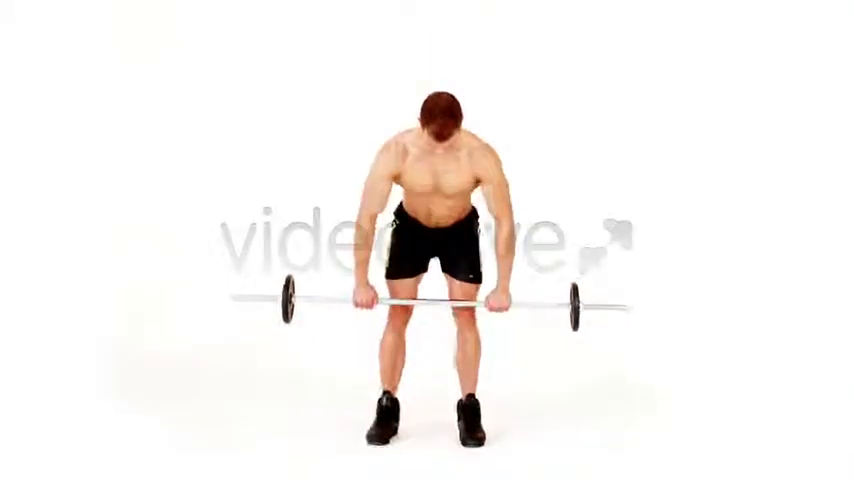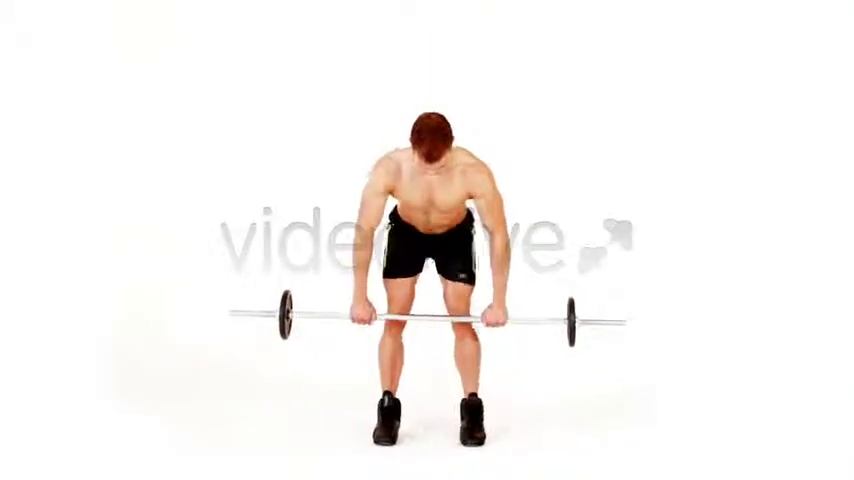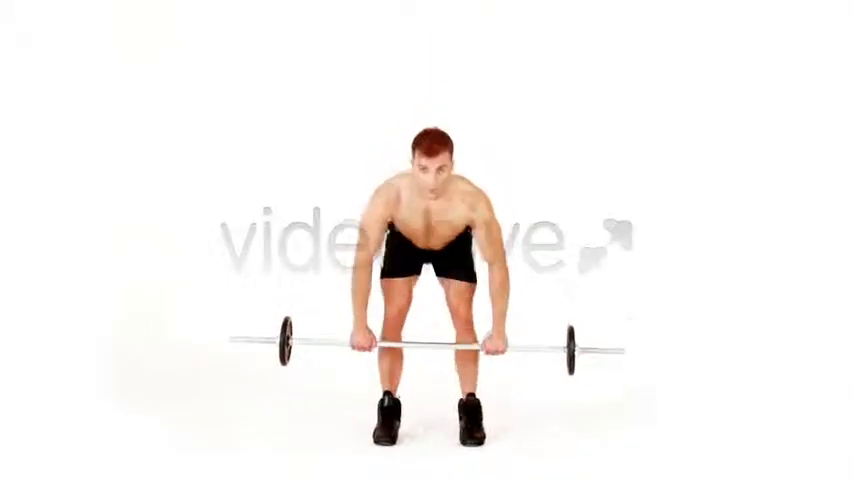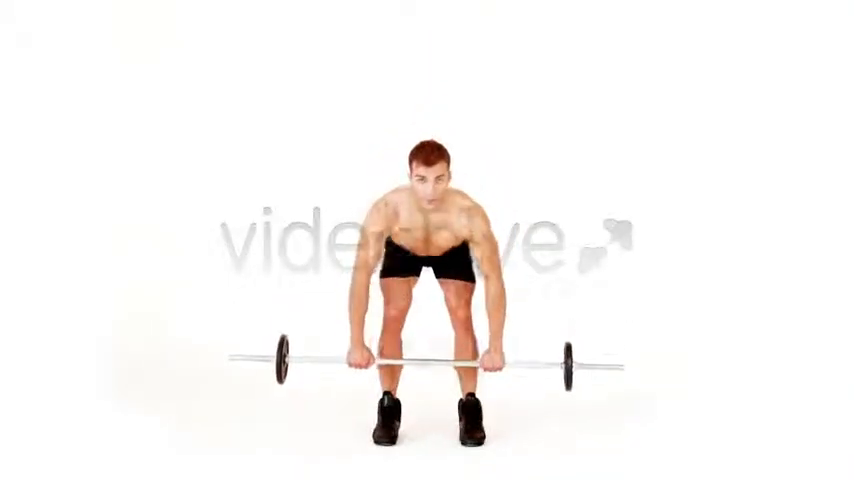
dt=0.4s
person 1, frame 1
left shoulder: (481, 156)
right shoulder: (394, 152)
left elbow: (504, 221)
right elbow: (366, 217)
left wrist: (502, 286)
right wrist: (361, 281)
left hip: (460, 230)
right hip: (410, 228)
left knee: (465, 317)
right knee: (398, 316)
left ankle: (468, 408)
right ankle: (387, 408)
person 1, frame 2
left shoulder: (475, 172)
right shoulder: (387, 169)
left elbow: (499, 235)
right elbow: (364, 232)
left wrist: (498, 300)
right wrist: (360, 296)
left hip: (455, 233)
right hip: (405, 232)
left knee: (461, 318)
right knee: (395, 317)
left ankle: (471, 407)
right ankle: (388, 407)
person 1, frame 3
left shoulder: (472, 200)
right shoulder: (388, 195)
left elbow: (497, 264)
right elbow: (363, 262)
left wrist: (498, 330)
right wrist: (360, 324)
left hip: (453, 245)
right hip: (403, 242)
left knee: (462, 317)
right knee: (393, 316)
left ankle: (469, 408)
right ankle: (389, 407)
person 1, frame 4
left shoulder: (469, 215)
right shoulder: (386, 209)
left elbow: (493, 280)
right elbow: (362, 276)
left wrist: (495, 348)
right wrist: (356, 344)
left hip: (452, 251)
right hip: (402, 250)
left knee: (461, 316)
right knee: (393, 316)
left ankle: (470, 407)
right ankle: (388, 408)
